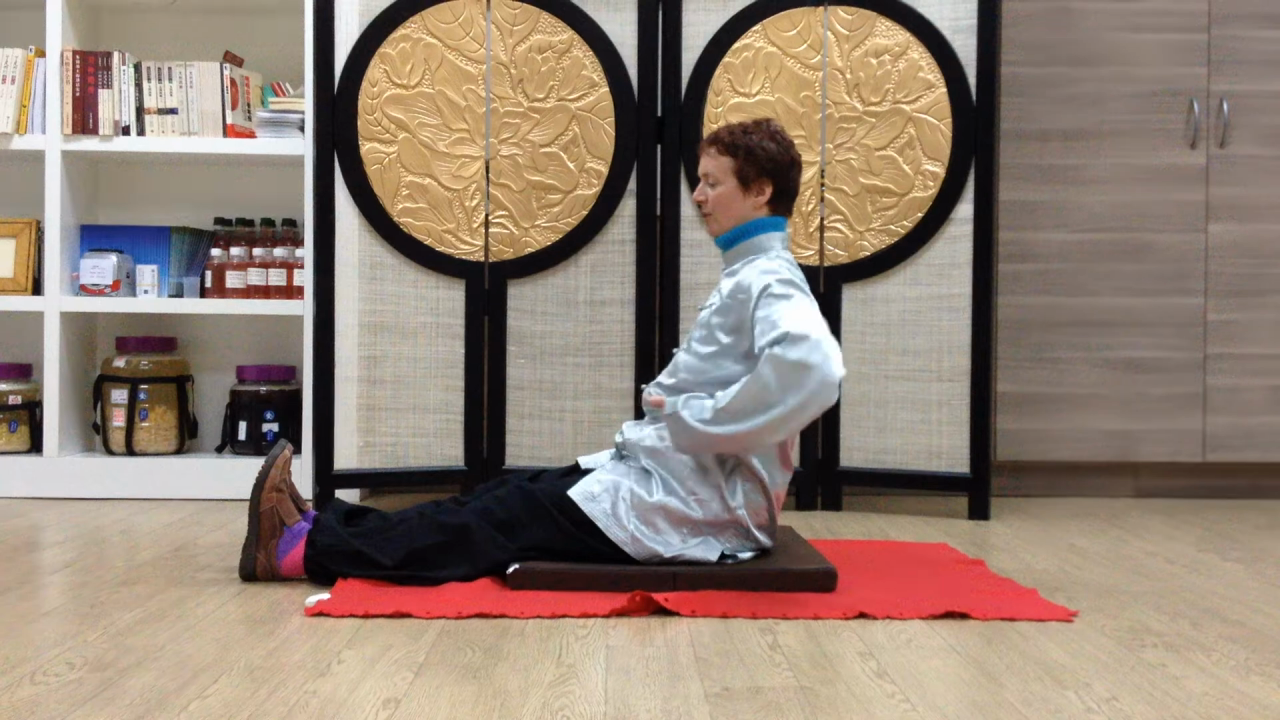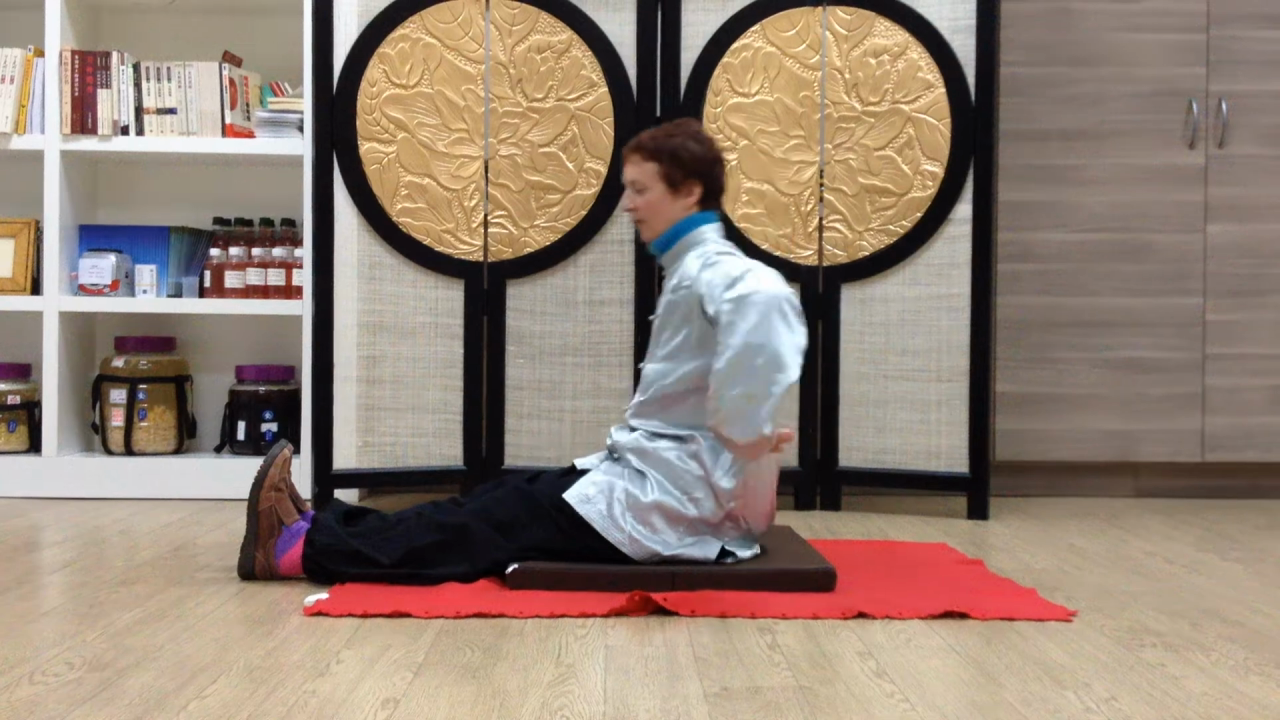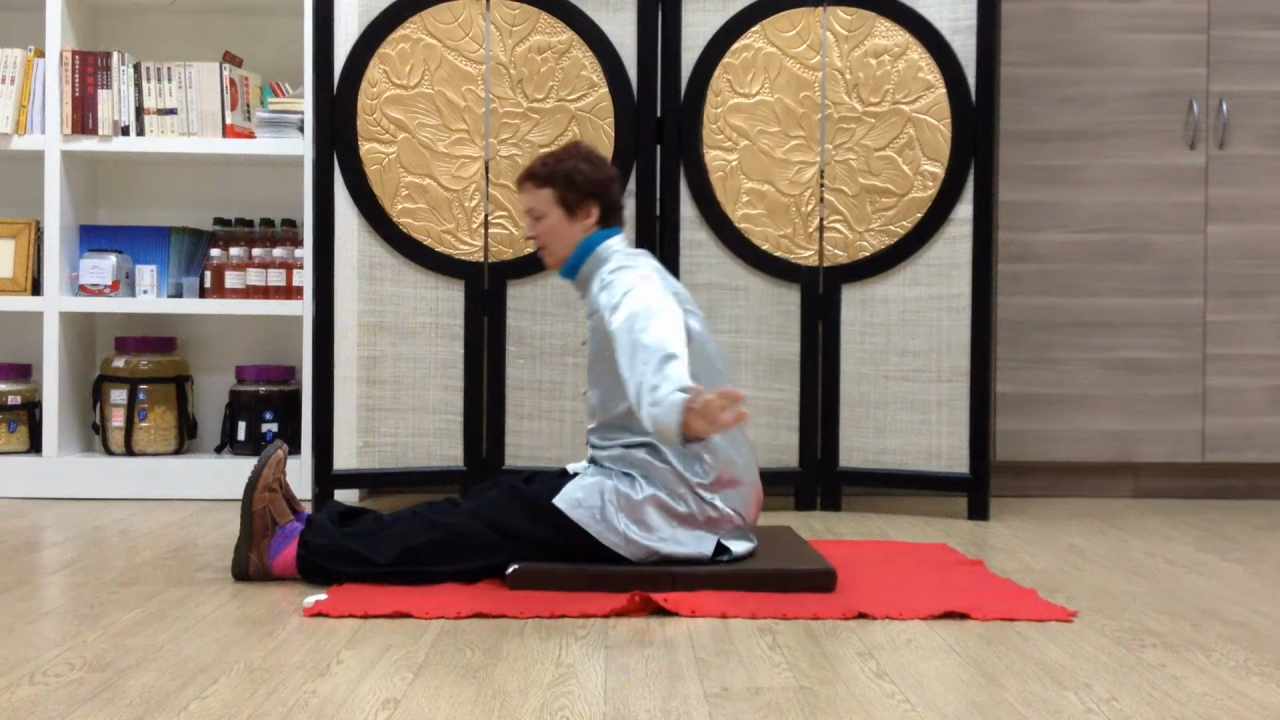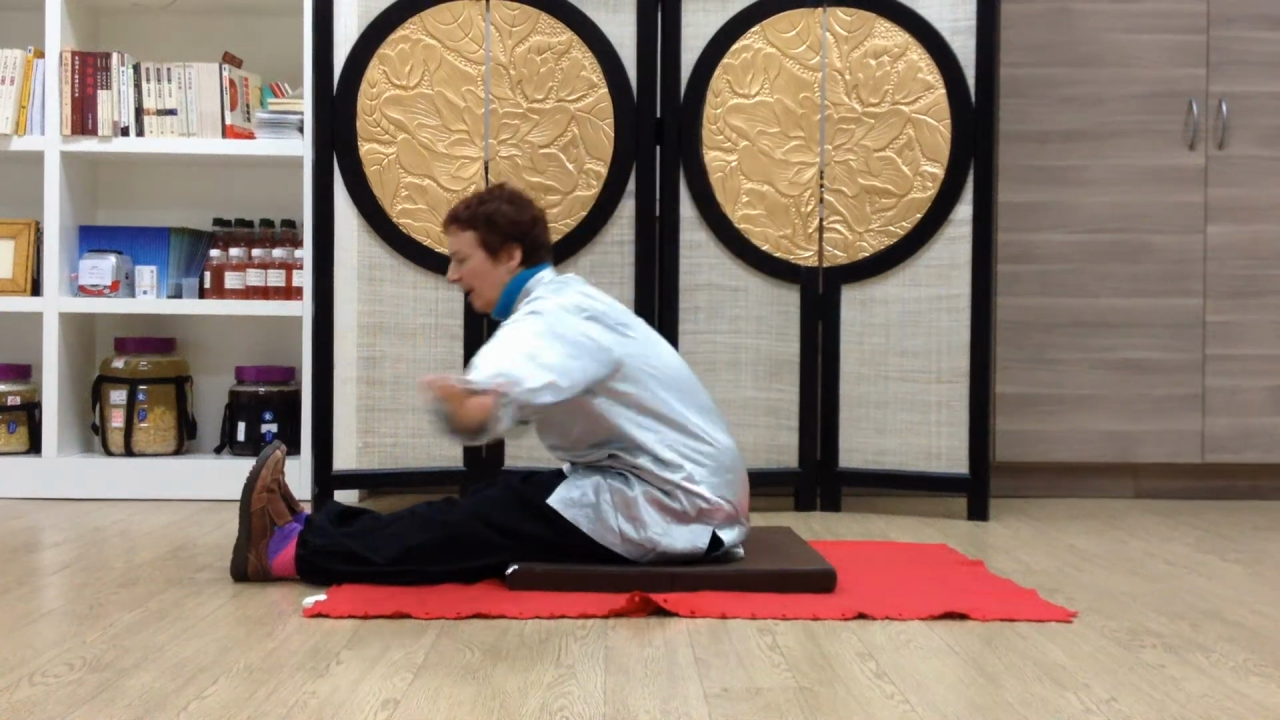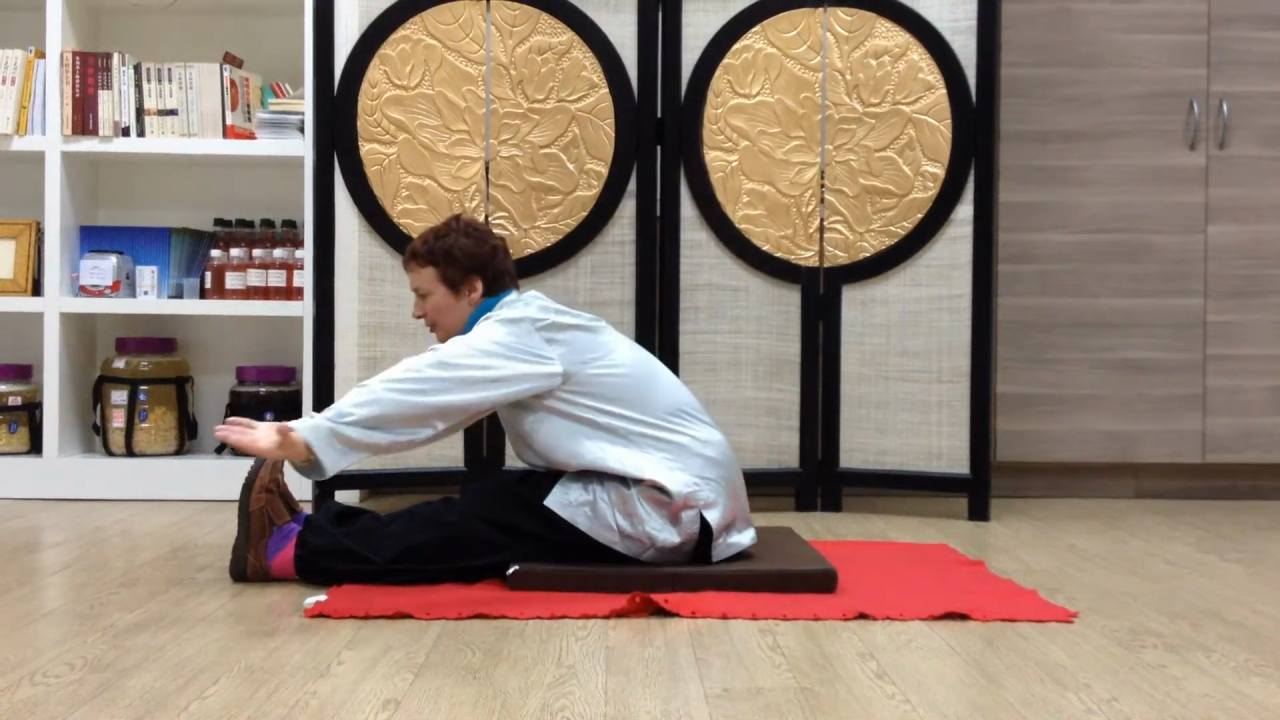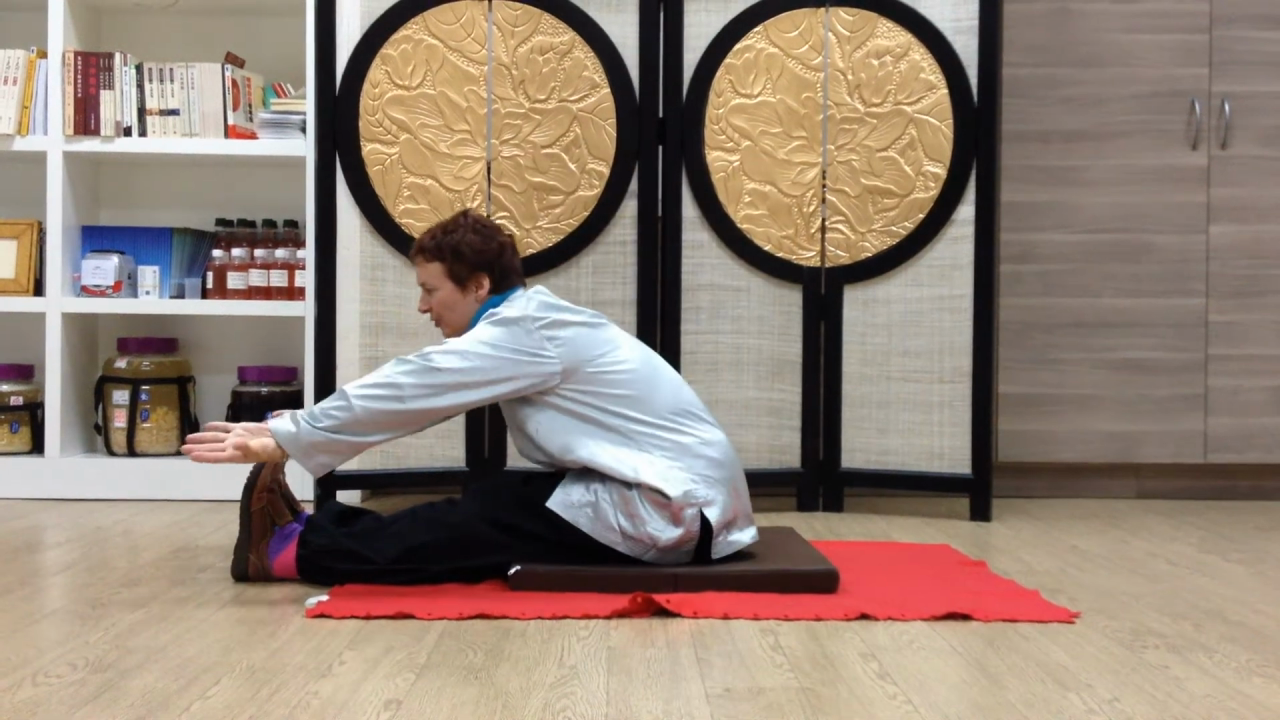
dt=0.4s
person 1, frame 1
left shoulder: (768, 280)
right shoulder: (752, 274)
left elbow: (813, 370)
left wrist: (697, 424)
right wrist: (677, 412)
left hip: (688, 506)
right hip: (672, 480)
left knee: (496, 523)
right knee: (507, 498)
left ankle: (303, 548)
right ankle: (323, 528)
person 1, frame 2
left shoulder: (712, 270)
right shoulder: (694, 266)
left elbow: (768, 307)
left wrist: (743, 427)
left hip: (681, 505)
right hip: (669, 484)
left knee: (493, 525)
right knee: (498, 502)
left ankle: (300, 548)
right ankle: (323, 530)
person 1, frame 3
left shoulder: (625, 284)
right shoulder: (619, 273)
left elbow: (652, 349)
left wrist: (684, 414)
left hip: (679, 506)
right hip: (670, 489)
left knee: (488, 523)
right knee: (494, 499)
left ankle: (296, 548)
right ankle: (314, 529)
person 1, frame 4
left shoulder: (552, 316)
right shoulder: (560, 299)
left elbow: (505, 376)
left wrist: (474, 404)
left hip: (673, 508)
right hip: (678, 495)
left knee: (482, 523)
right knee: (490, 502)
left ankle: (295, 549)
right ankle: (313, 529)
person 1, frame 5
left shoulder: (519, 334)
right shoulder: (527, 326)
left elbow: (417, 393)
right elbow: (428, 402)
left wrist: (307, 439)
right wrist: (310, 437)
left hip: (668, 508)
right hip: (673, 492)
left knee: (476, 525)
right knee: (483, 506)
left ankle: (293, 550)
right ankle: (313, 531)
person 1, frame 6
left shoulder: (525, 332)
right shoulder: (530, 320)
left elbow: (411, 387)
right elbow: (417, 387)
left wrist: (286, 437)
right wrist: (294, 430)
left hip: (669, 509)
right hip: (671, 492)
left knee: (477, 527)
right knee: (486, 503)
left ankle: (294, 552)
right ankle: (311, 532)
